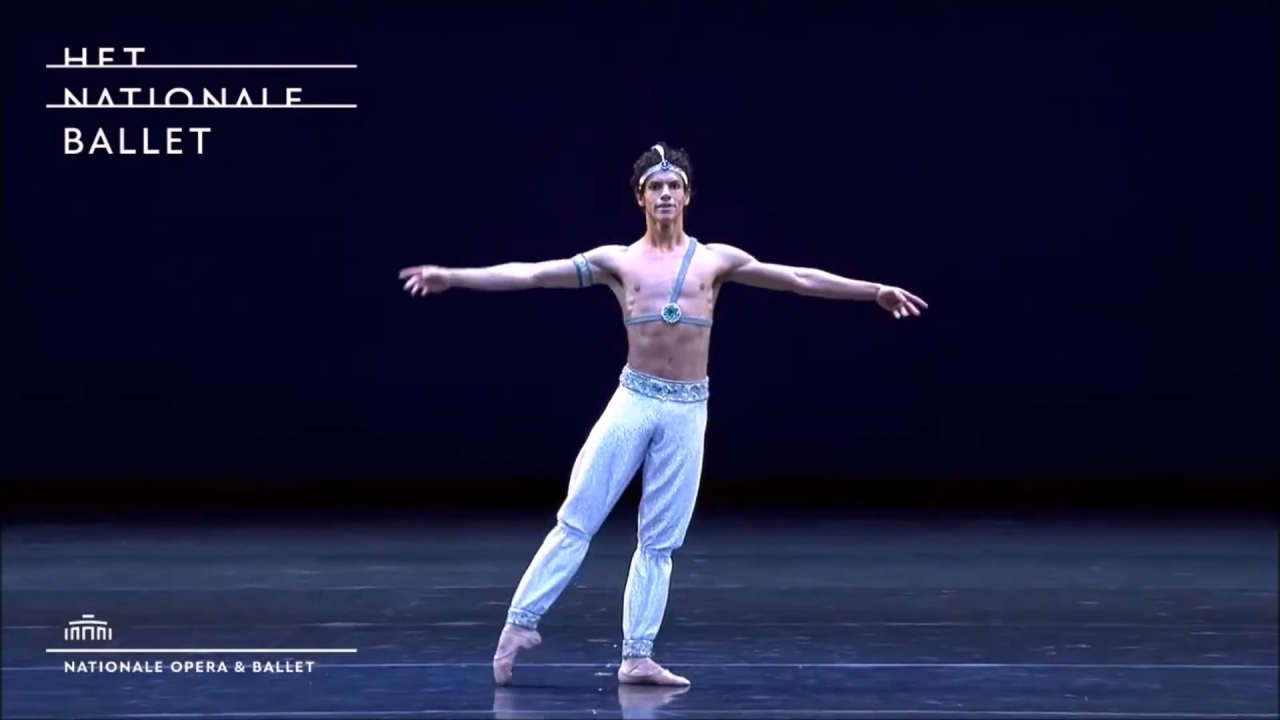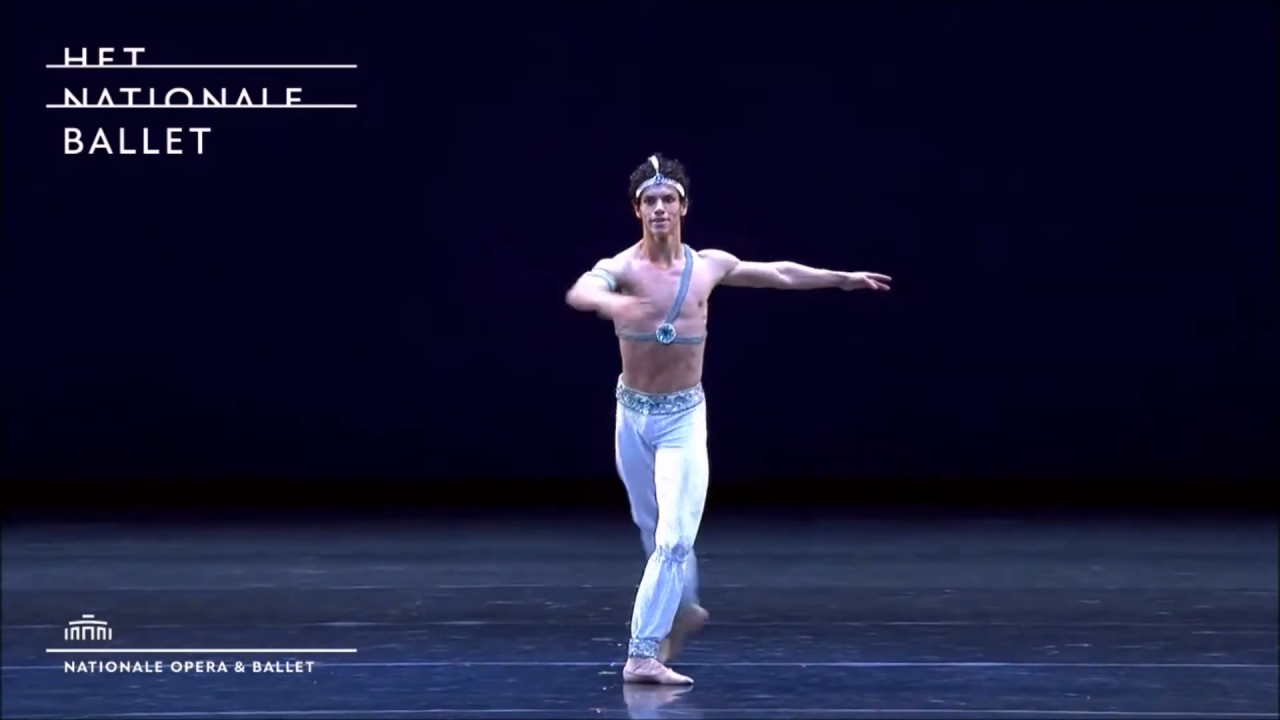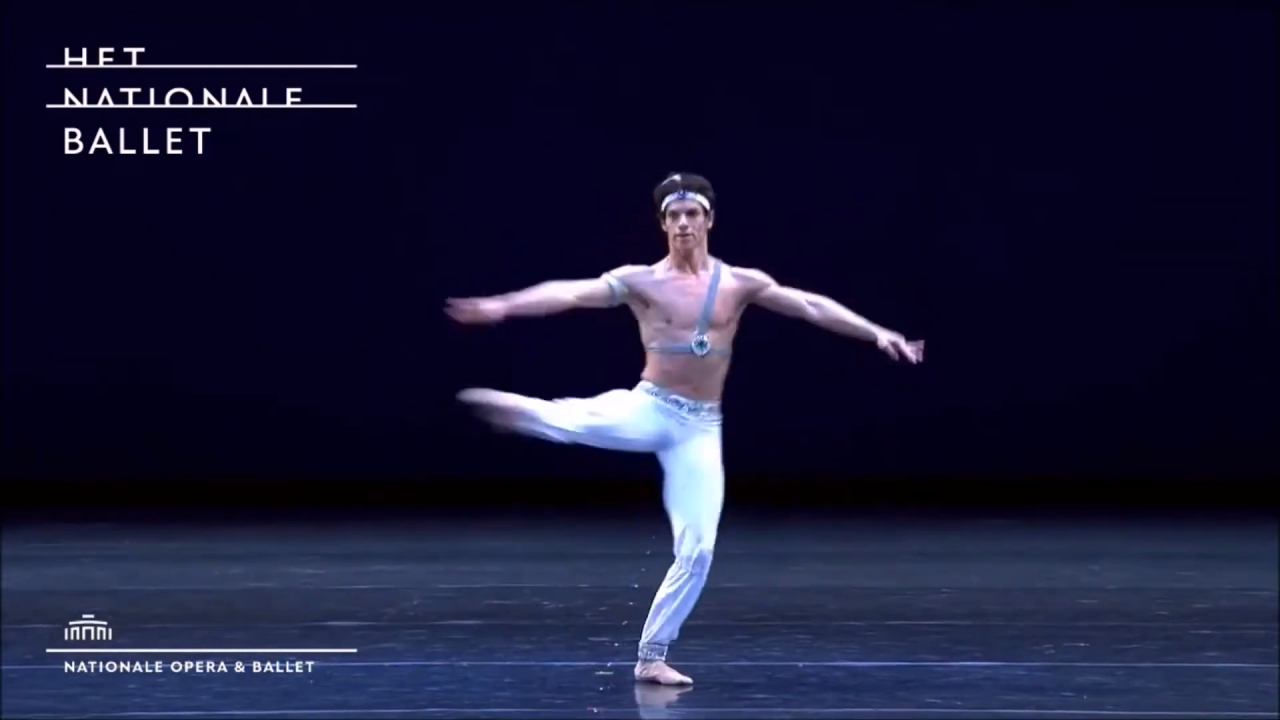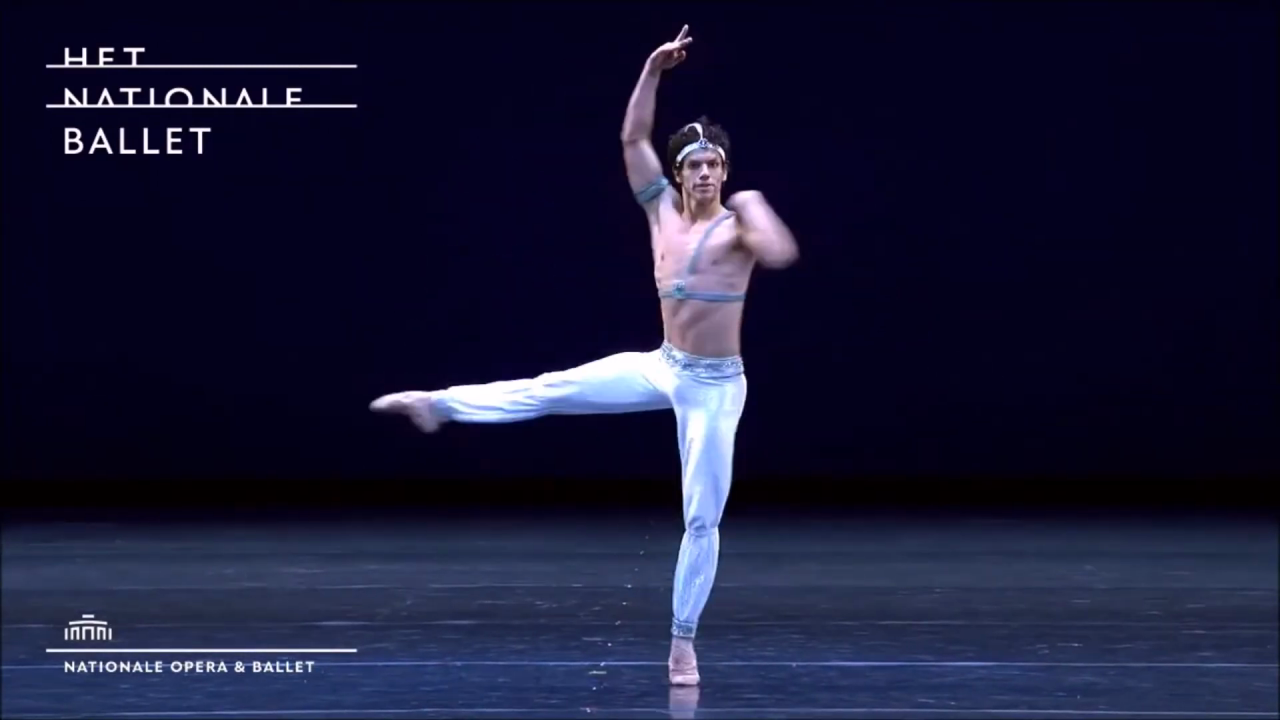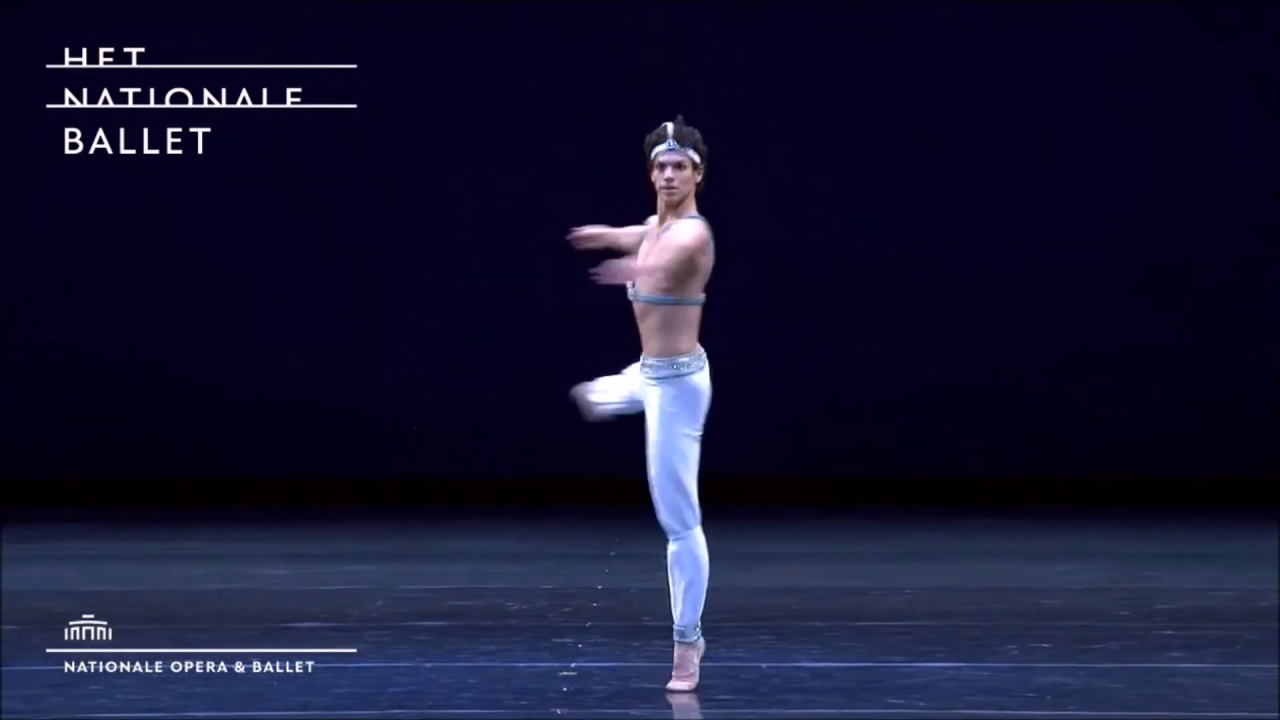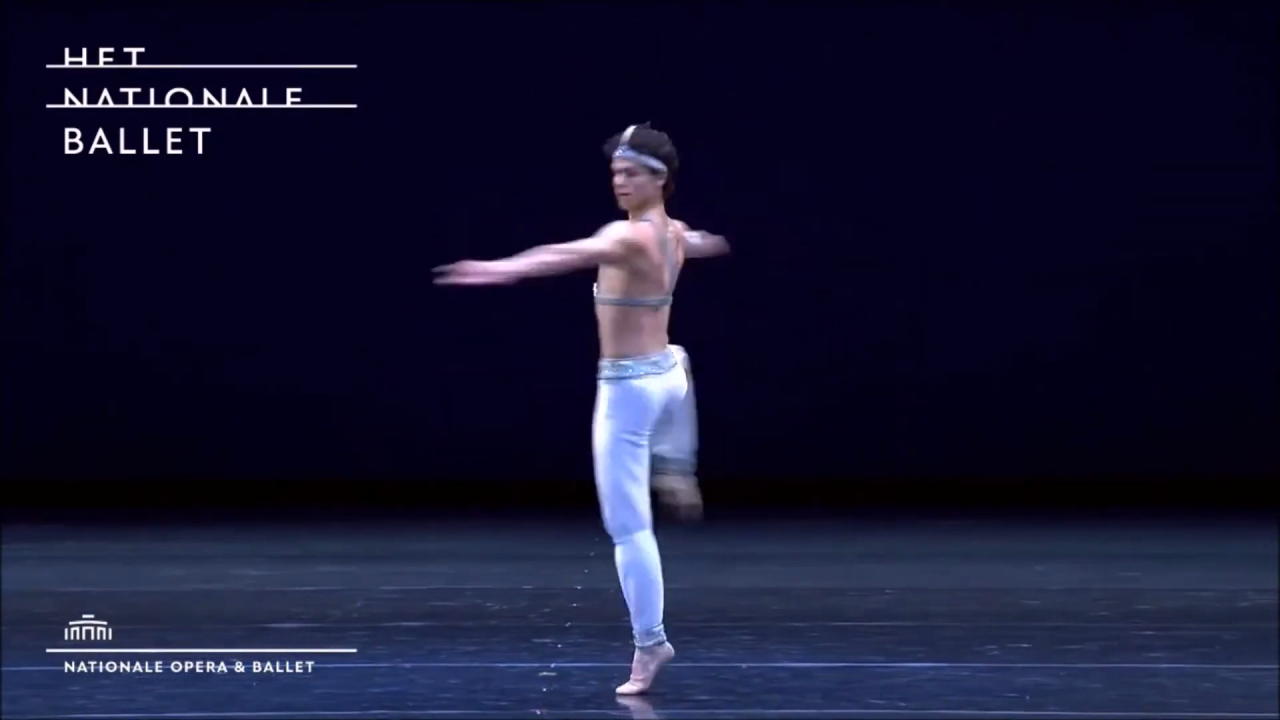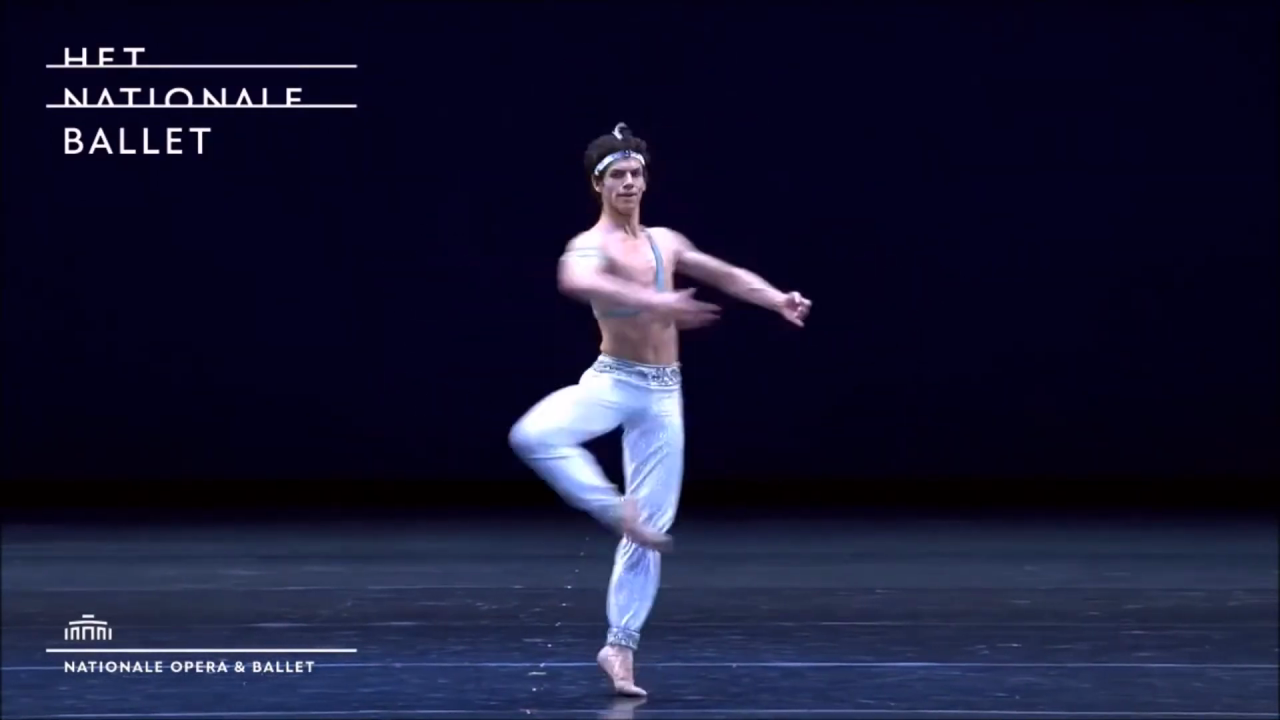
dt=0.7s
person 1, frame 1
left shoulder: (717, 258)
right shoulder: (615, 259)
left elbow: (798, 278)
right elbow: (529, 275)
left wrist: (875, 290)
right wrist: (448, 275)
left hip: (688, 409)
right hip: (634, 400)
left knee: (661, 540)
right knee: (578, 518)
left ankle: (637, 656)
right ankle: (521, 622)
person 1, frame 2
left shoulder: (710, 265)
right shoulder: (617, 268)
left elbow: (777, 274)
right elbow: (579, 293)
left wrist: (844, 278)
right wrist: (610, 303)
left hip: (686, 415)
right hip: (634, 412)
left knee: (676, 538)
right knee: (654, 529)
left ankle: (644, 654)
right ankle: (683, 609)
person 1, frame 3
left shoulder: (739, 282)
right shoulder: (640, 280)
left elbow: (814, 306)
right elbow: (568, 291)
left wrist: (880, 333)
right wrist: (500, 306)
left hip: (699, 428)
right hip: (647, 409)
left knee: (697, 552)
left ankle: (650, 656)
person 1, frame 4
left shoulder: (740, 224)
right shoulder: (663, 213)
left elbow: (782, 253)
right elbow: (632, 138)
left wrist: (752, 204)
right wrist: (652, 66)
left hip: (715, 387)
right hip: (663, 368)
left knee: (702, 521)
right knee: (544, 391)
left ankle: (683, 639)
right ankle: (436, 403)
person 1, frame 5
left shoulder: (691, 232)
right shoulder: (653, 226)
left elbow: (663, 259)
right elbow: (632, 240)
left wrist: (640, 264)
right wrist: (613, 235)
left hip: (674, 383)
right hip: (658, 371)
left knee: (681, 522)
left ankle: (687, 643)
right ankle: (604, 393)
person 1, frame 6
left shoulder: (627, 235)
right shoulder: (671, 232)
left elbow: (573, 253)
right elbow: (696, 243)
left wrist: (506, 268)
left hip: (628, 391)
right hip: (663, 377)
left knee: (628, 527)
left ankle: (648, 648)
right ankle: (675, 470)
person 1, frame 7
left shoulder: (663, 240)
right shoulder: (587, 245)
left elbow: (725, 273)
right elbow: (580, 283)
left wrist: (778, 297)
right wrist: (658, 301)
left hip: (659, 394)
right hip: (609, 383)
left knee: (651, 533)
right knee: (535, 437)
left ankle: (620, 646)
right ankle: (626, 512)
